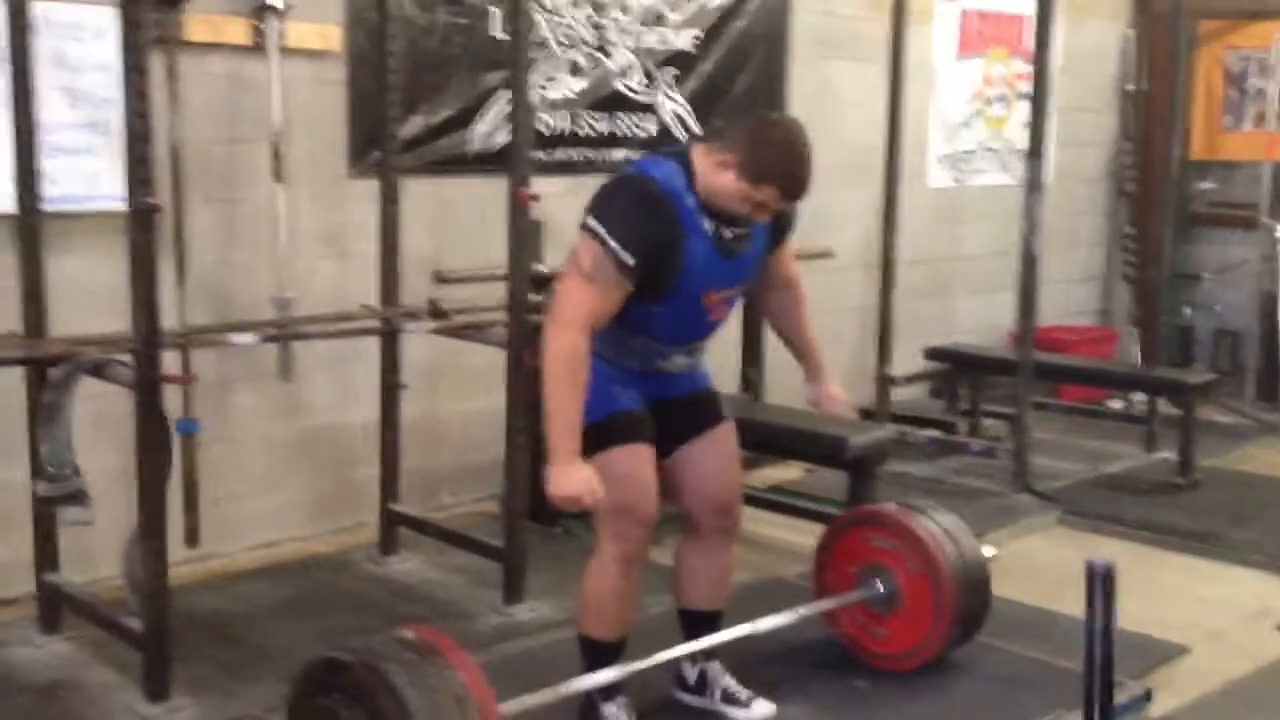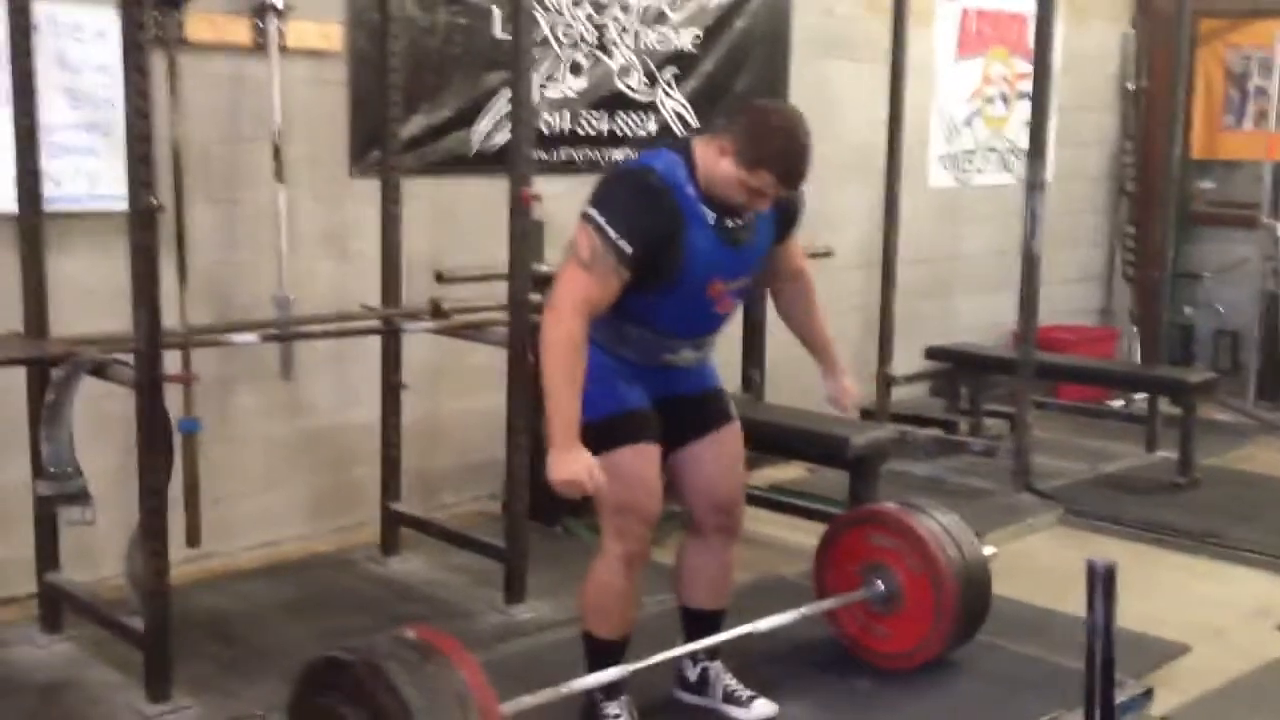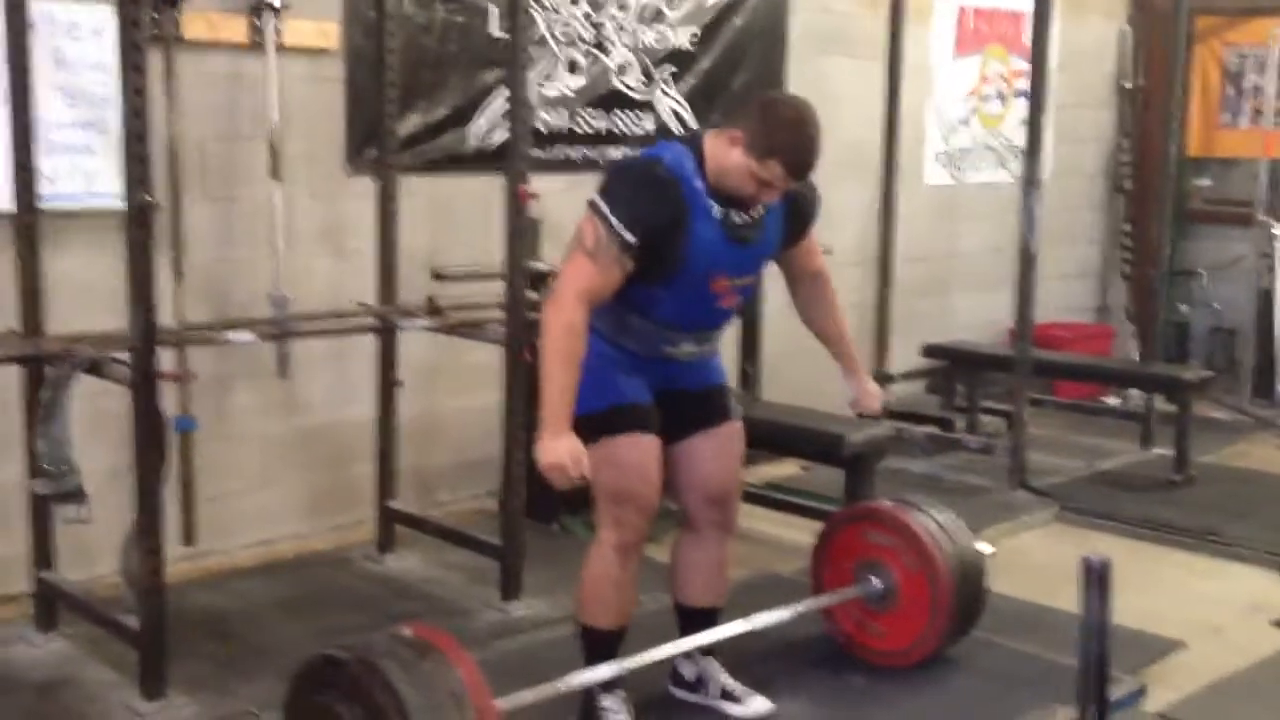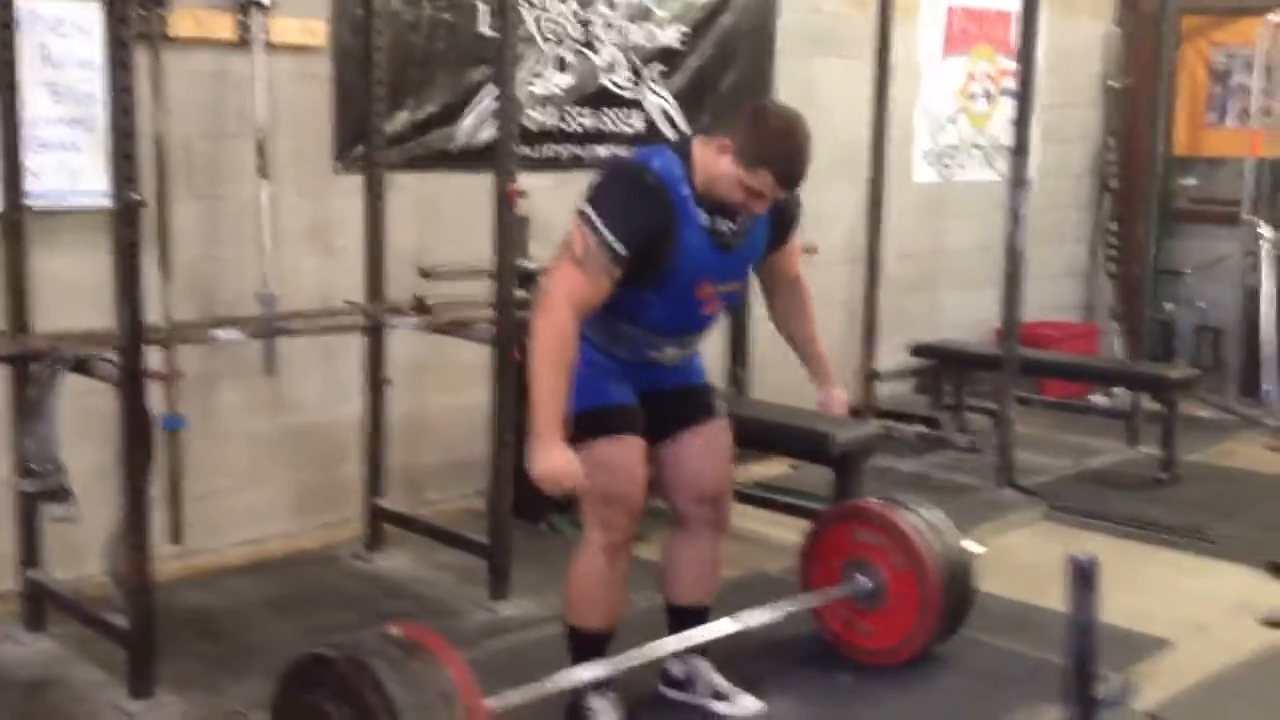
dt=0.2s
person 1, frame 1
left shoulder: (766, 206)
right shoulder: (642, 204)
left elbow: (779, 285)
right elbow: (568, 326)
left wrist: (816, 373)
right wrist: (565, 458)
left hip: (676, 370)
right hip: (602, 371)
left knee: (718, 516)
right knee: (628, 533)
left ankle: (698, 670)
person 1, frame 2
left shoulder: (771, 198)
right shoulder: (643, 196)
left elbow: (789, 278)
right elbow: (566, 313)
left wrist: (832, 369)
right wrist: (563, 445)
left hip: (685, 368)
right hip: (610, 369)
left knee: (719, 516)
right knee: (631, 533)
left ankle: (699, 669)
person 1, frame 3
left shoulder: (786, 197)
right shoulder: (651, 186)
left elbow: (810, 280)
right elbow: (568, 301)
left wrist: (854, 372)
right wrist: (555, 428)
left hip: (690, 361)
right hip: (614, 360)
left knee: (714, 513)
right knee: (627, 525)
left ankle: (695, 667)
person 1, frame 4
left shoulder: (769, 204)
right shoulder: (639, 193)
left elbow: (786, 287)
right elbow: (557, 308)
left wrist: (824, 379)
right wrist: (548, 438)
left hip: (672, 362)
right hip: (598, 362)
left knee: (706, 509)
right knee: (614, 524)
left ankle: (684, 665)
